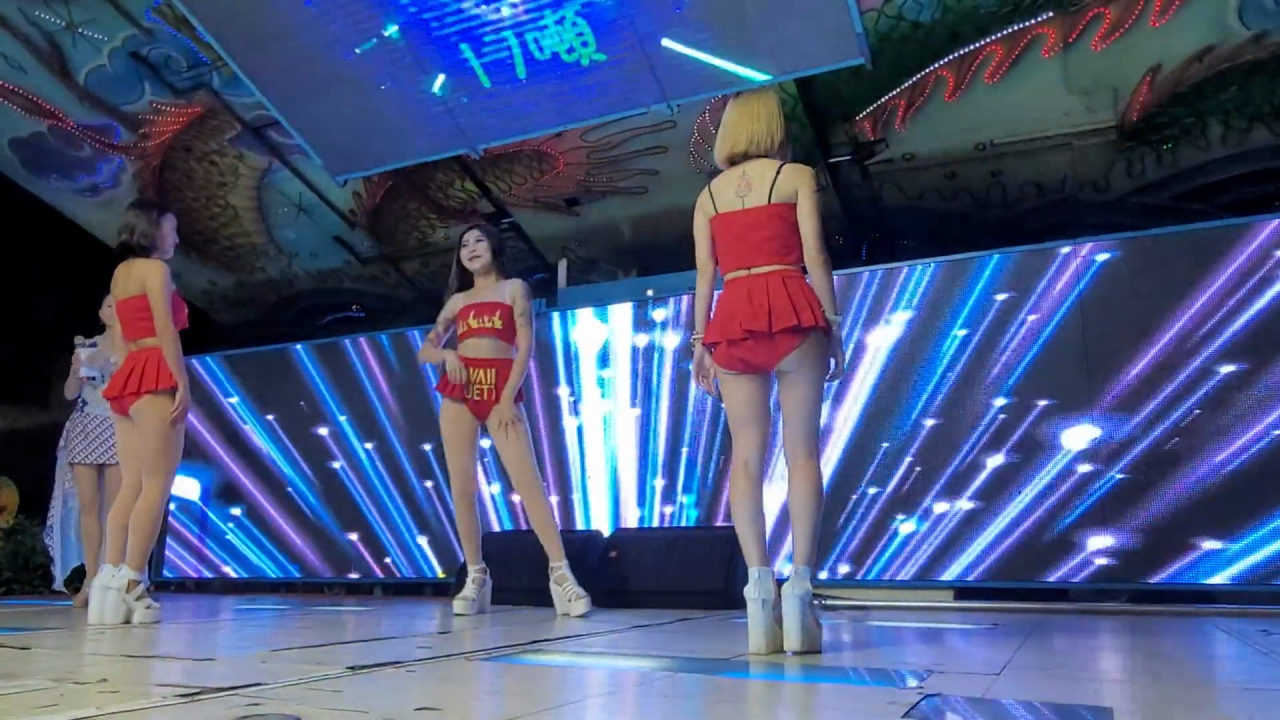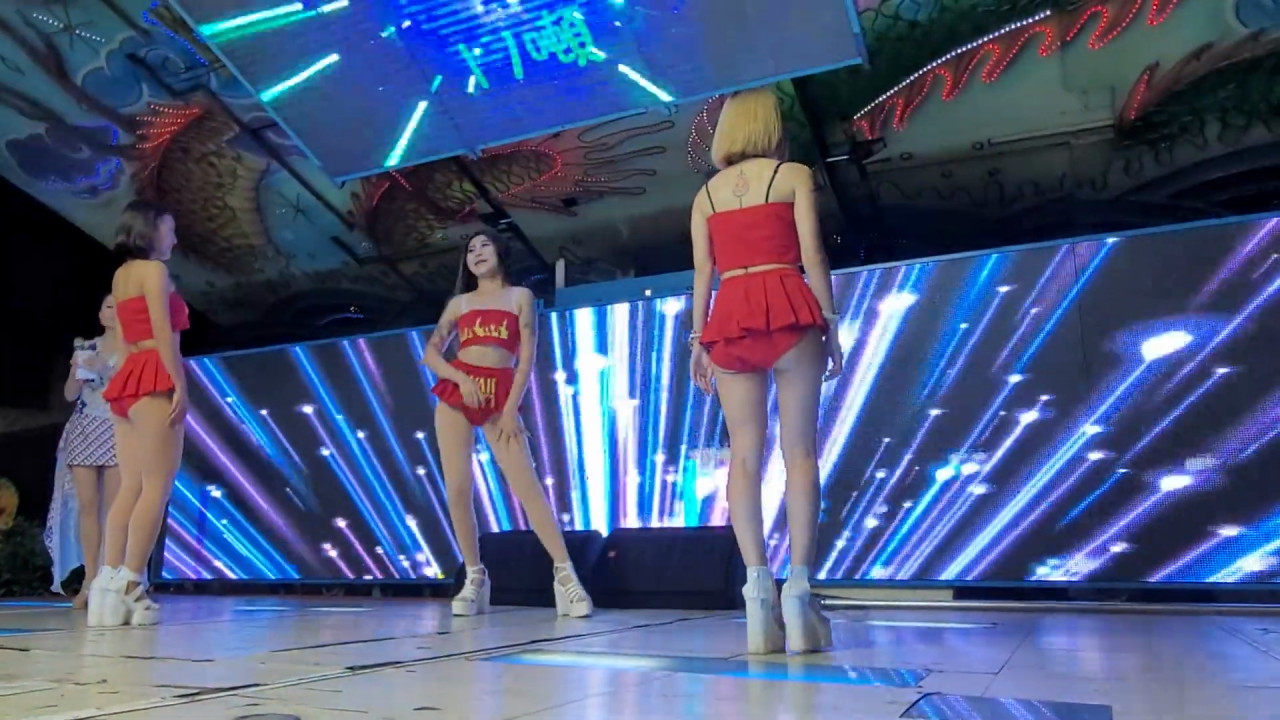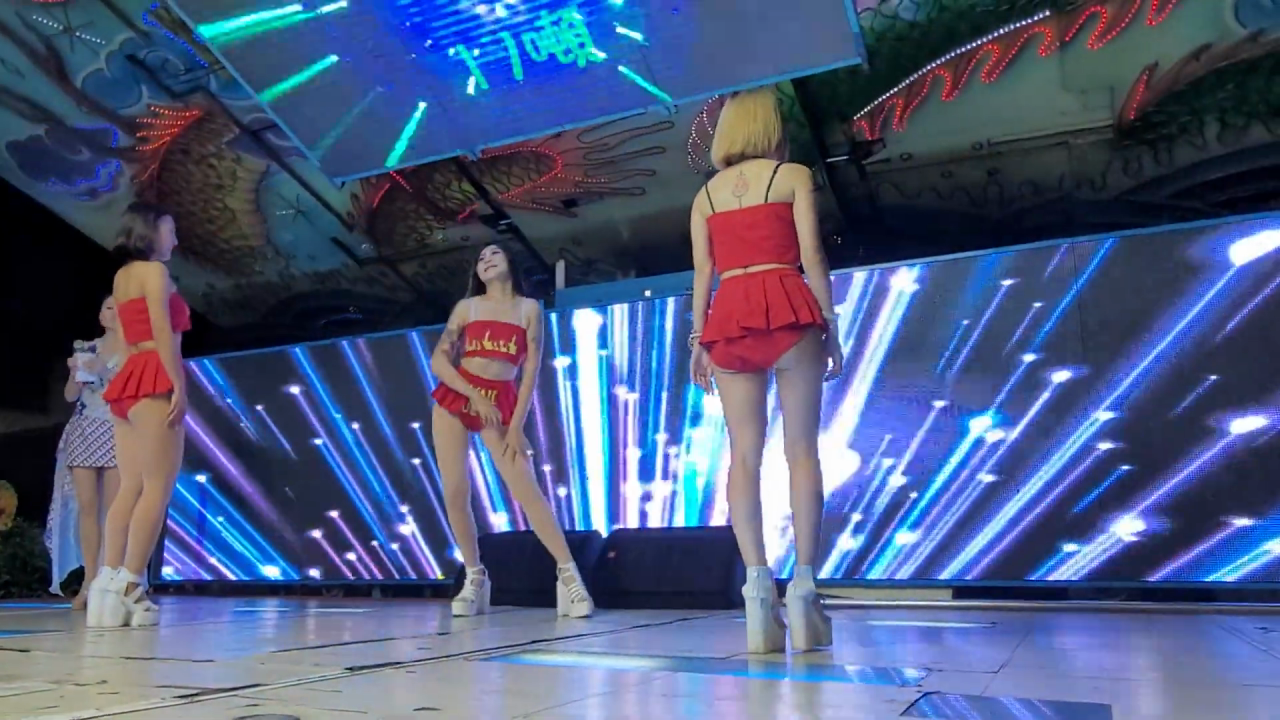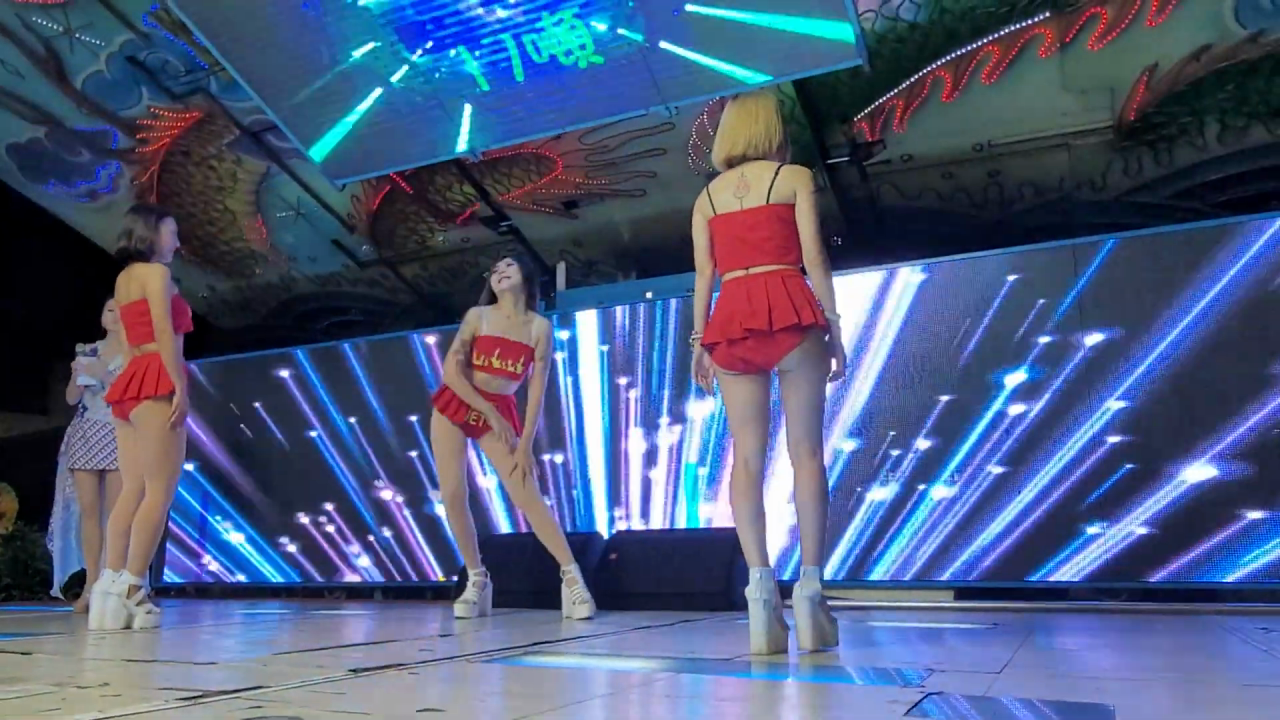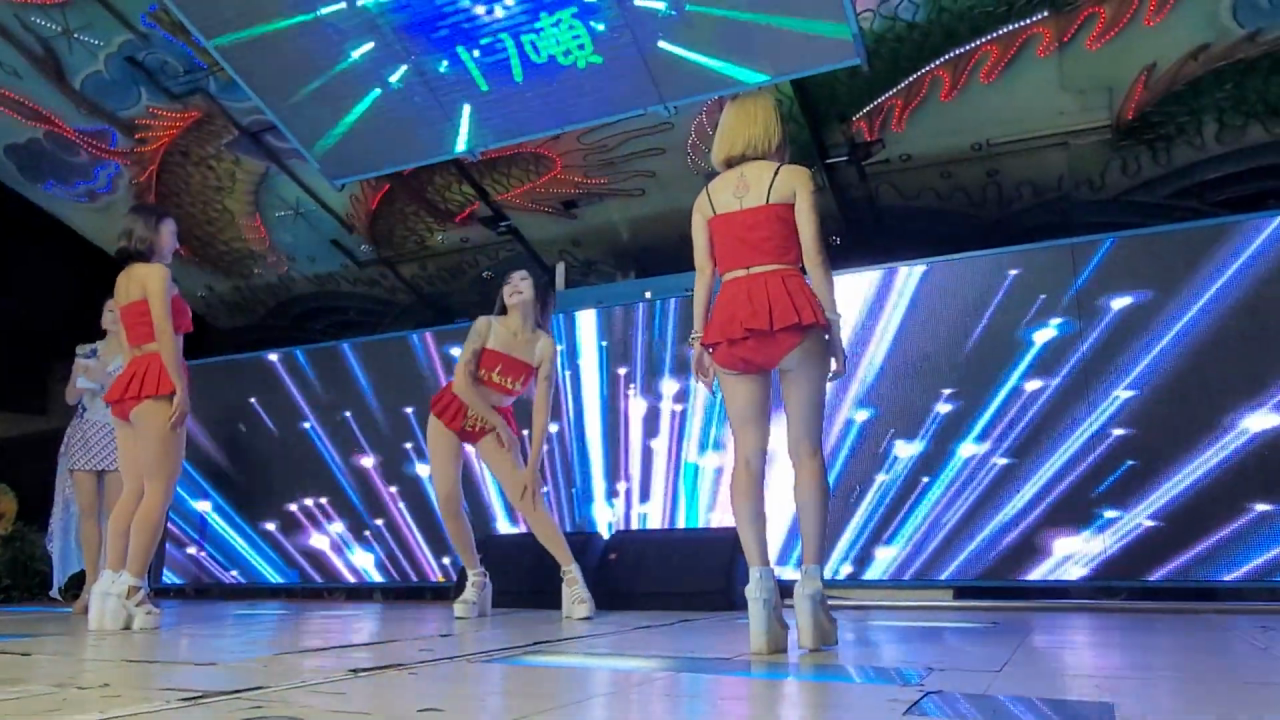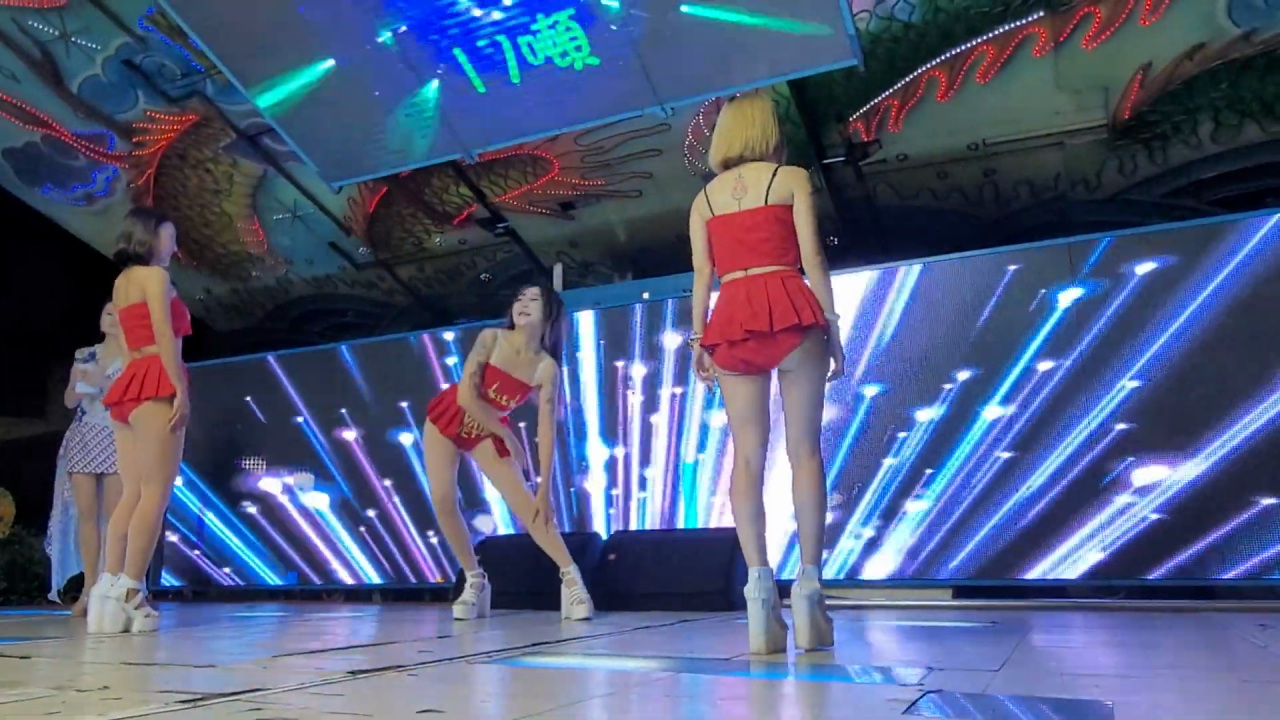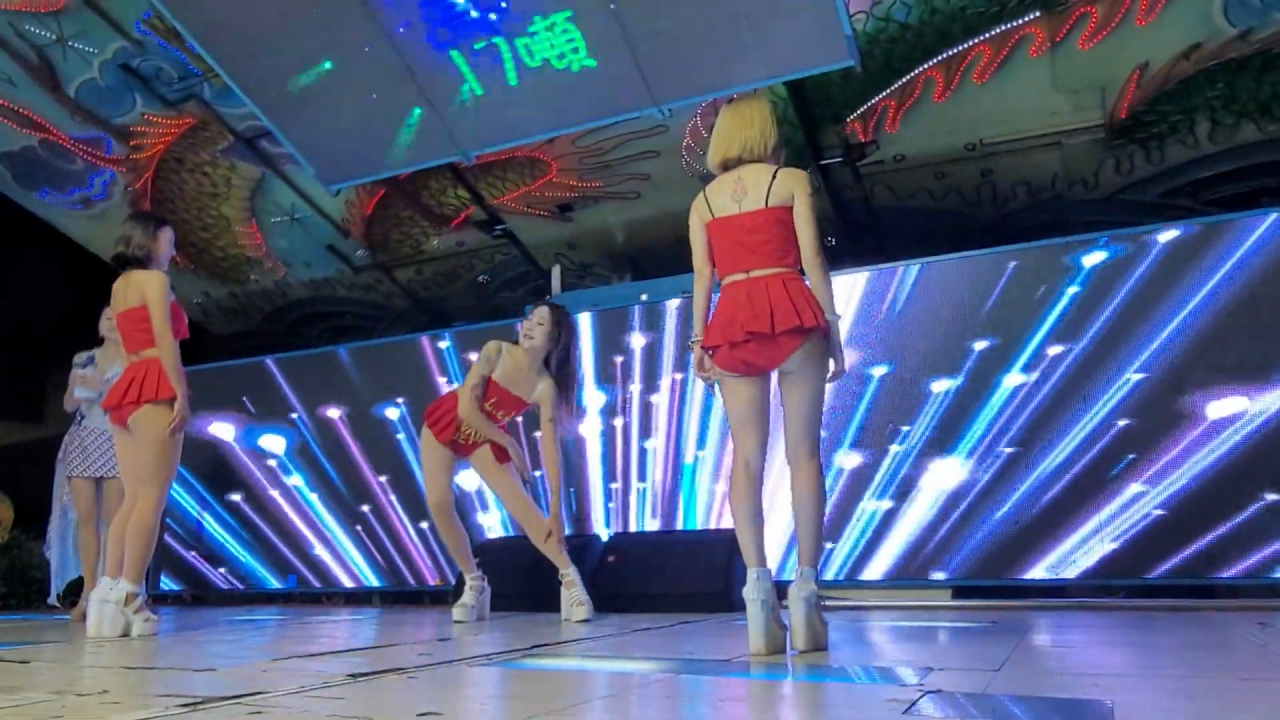
dt=0.1s
person 1, frame 1
left shoulder: (709, 193)
right shoulder: (797, 176)
left elbow: (705, 273)
right elbow: (815, 258)
left wrist: (701, 340)
right wrist: (833, 325)
left hip: (732, 320)
right hip: (790, 312)
left knee: (747, 457)
right knee: (801, 453)
left ankle: (760, 590)
right ankle: (799, 581)
person 1, frame 2
left shoulder: (706, 193)
right shoulder: (795, 175)
left elbow: (703, 272)
right elbow: (812, 256)
left wrist: (698, 339)
right wrist: (831, 325)
left hip: (729, 319)
right hip: (786, 312)
left knee: (745, 456)
right knee: (799, 452)
left ankle: (759, 589)
right ankle: (798, 583)
person 1, frame 3
left shoulder: (705, 194)
right shoulder: (794, 176)
left elbow: (702, 272)
right elbow: (811, 256)
left wrist: (698, 339)
right wrist: (829, 325)
left hip: (729, 319)
right hip: (786, 312)
left knee: (744, 455)
right knee: (801, 450)
left ankle: (758, 591)
right ankle: (802, 583)
person 1, frame 4
left shoulder: (707, 195)
right shoulder: (795, 177)
left elbow: (704, 273)
right elbow: (814, 258)
left wrist: (699, 340)
right wrist: (833, 326)
left hip: (731, 319)
right hip: (788, 311)
left knee: (747, 456)
right knee: (805, 452)
left ankle: (761, 590)
right ankle: (809, 587)
person 1, frame 5
left shoulder: (706, 196)
right shoulder: (795, 177)
left elbow: (703, 273)
right elbow: (813, 257)
left wrist: (699, 339)
right wrist: (833, 324)
left hip: (731, 320)
right hip: (789, 311)
left knee: (748, 455)
right knee: (806, 451)
left ankle: (760, 590)
right ankle: (810, 585)
person 1, frame 6
left shoulder: (704, 197)
right shoulder: (793, 178)
left elbow: (702, 274)
right elbow: (812, 257)
left wrist: (699, 340)
right wrist: (832, 327)
left hip: (731, 320)
right hip: (788, 311)
left knee: (747, 456)
right knee: (804, 452)
left ankle: (759, 589)
right ankle: (807, 586)
person 1, frame 7
left shoulder: (703, 199)
right shoulder: (792, 180)
left elbow: (702, 276)
right elbow: (812, 259)
left wrist: (699, 341)
right wrist: (831, 327)
left hip: (732, 322)
right hip: (790, 314)
left knee: (747, 457)
right knee: (803, 454)
left ankle: (758, 590)
right ankle: (804, 587)
person 2, frame 1
left shoulder: (121, 272)
right shoulder: (155, 268)
left elbow: (121, 335)
right elbow: (165, 329)
left wrist: (129, 375)
right wrist: (183, 383)
left hip: (127, 380)
right hip: (155, 378)
left knee: (132, 485)
right knee: (156, 485)
left ankle: (111, 581)
right ankle: (129, 584)
person 2, frame 2
left shoulder: (122, 274)
right shoulder: (153, 269)
left elbow: (126, 335)
right elbow: (162, 330)
right wrist: (179, 385)
left hip: (128, 381)
right hip: (154, 379)
left knee: (132, 487)
right knee: (157, 486)
left ankle: (110, 583)
right ankle: (128, 587)
person 2, frame 3
left shoulder: (123, 275)
right shoulder: (154, 270)
right elbow: (162, 331)
right wrist: (179, 385)
left hip: (129, 382)
right hip: (154, 380)
left knee: (131, 487)
right knee: (158, 487)
left ankle: (109, 584)
right ankle: (128, 588)
person 2, frame 4
left shoulder: (125, 278)
right shoulder: (156, 273)
right elbow: (164, 333)
right wrist: (180, 387)
left hip: (131, 383)
right hip: (157, 383)
left knee: (133, 490)
right knee: (159, 490)
left ankle: (112, 584)
right ankle: (130, 591)
person 2, frame 5
left shoulder: (125, 278)
right shoulder: (156, 273)
right elbow: (164, 333)
right wrist: (181, 387)
left hip: (131, 384)
right hip: (156, 383)
left knee: (133, 491)
right knee: (159, 490)
left ankle: (111, 587)
right ankle: (129, 592)
person 2, frame 6
left shoulder: (122, 281)
right shoulder: (155, 275)
right elbow: (164, 335)
right wrist: (181, 390)
left hip: (129, 387)
right hip: (155, 386)
left knee: (132, 494)
right knee: (155, 493)
left ankle: (109, 589)
right ankle: (127, 595)
person 2, frame 7
left shoulder: (121, 285)
right shoulder: (154, 279)
right elbow: (164, 339)
right wrist: (181, 393)
left hip: (128, 390)
right hip: (154, 389)
left knee: (133, 498)
right knee: (152, 496)
left ankle: (109, 594)
right ankle: (127, 599)
person 3, frame 1
left shoulder: (514, 288)
right shoulder: (457, 300)
left elbow: (525, 347)
right elbow: (424, 351)
left wrist: (508, 398)
right wrist: (445, 354)
left hip: (503, 391)
right hip: (458, 391)
left knee: (527, 481)
right knee: (461, 486)
left ankle: (560, 572)
right ankle: (475, 575)
person 3, frame 2
left shoulder: (520, 296)
right shoulder: (458, 303)
left elbow: (526, 357)
right elbow: (429, 355)
left wrist: (512, 410)
right wrist: (461, 380)
left hip: (501, 397)
right hip: (454, 394)
left knee: (526, 485)
right knee: (457, 489)
left ankle: (565, 574)
right ankle: (475, 576)
person 3, frame 3
left shoulder: (529, 308)
right shoulder: (466, 307)
left elbow: (531, 371)
right elbow: (438, 360)
left wrist: (517, 425)
right wrist: (473, 395)
left hip: (503, 405)
right hip: (455, 399)
left knee: (526, 489)
right knee: (455, 491)
left ankle: (568, 574)
right ankle: (475, 577)
person 3, frame 4
left shoulder: (539, 327)
right shoulder: (478, 316)
left elbow: (538, 392)
right elbow: (450, 371)
left wrist: (526, 445)
right wrist: (489, 413)
left hip: (500, 413)
right hip: (453, 408)
left knee: (528, 494)
right knee: (453, 494)
left ankle: (571, 576)
right ankle: (476, 579)
person 3, frame 5
left shoulder: (544, 345)
right shoulder: (486, 325)
left elbow: (542, 411)
right elbow: (460, 382)
left wrist: (533, 467)
right wrist: (501, 425)
left hip: (496, 423)
right hip: (451, 412)
left knee: (526, 497)
right knee: (447, 496)
left ankle: (571, 576)
right ankle: (476, 579)
person 3, frame 6
left shoulder: (546, 368)
right shoulder: (491, 339)
left elbow: (547, 431)
right elbow: (465, 397)
left wrist: (546, 490)
right wrist: (508, 437)
left hip: (488, 431)
right hip: (447, 418)
left knee: (525, 502)
right knee: (442, 498)
left ankle: (571, 577)
right ankle: (475, 581)
person 3, frame 7
left shoulder: (545, 386)
right shoulder: (495, 351)
left elbow: (550, 450)
right elbow: (466, 407)
left wrist: (556, 512)
right wrist: (510, 443)
left hip: (485, 437)
right hip: (445, 423)
left knee: (522, 506)
right knee: (439, 503)
left ankle: (570, 578)
right ankle: (474, 583)
person 4, frame 1
right shoulder: (85, 346)
right elbow: (70, 393)
left wrist: (107, 366)
right wrist: (77, 370)
left hip: (119, 428)
right hip: (85, 429)
left knee: (116, 504)
right knee: (87, 504)
right ankle: (91, 578)
person 4, frame 2
right shoulder: (84, 347)
right elbow: (70, 394)
left wrist: (105, 370)
right wrist: (76, 371)
left hip: (117, 430)
right hip: (84, 431)
right knee: (86, 505)
right ankle: (90, 579)
person 4, frame 3
right shoulder: (84, 349)
right elbow: (70, 395)
left wrist: (105, 372)
right wrist: (76, 372)
left hip: (117, 431)
right hip: (84, 432)
right knee: (86, 506)
right ankle: (89, 580)
person 4, frame 4
right shoulder: (86, 351)
right elbow: (71, 398)
left wrist: (105, 376)
right wrist: (78, 376)
left hip: (119, 434)
right hip: (85, 434)
right knee: (87, 509)
right ankle: (91, 584)
person 4, frame 5
right shoulder: (86, 351)
right elbow: (71, 398)
left wrist: (105, 378)
right wrist: (77, 377)
left hip: (118, 435)
right hip: (85, 435)
left knee: (115, 510)
right knee: (87, 510)
right ankle: (90, 584)
person 4, frame 6
right shoulder: (84, 355)
right elbow: (70, 402)
left wrist: (103, 382)
right wrist: (76, 381)
left hip: (117, 437)
right hip: (83, 438)
left knee: (114, 513)
right knee: (85, 512)
right ankle: (88, 587)
person 4, frame 7
right shoulder: (82, 359)
right elbow: (69, 405)
left wrist: (103, 387)
right wrist: (75, 385)
left hip: (116, 441)
right hip: (82, 442)
left knee: (113, 517)
right knee: (84, 516)
right ankle: (88, 591)
